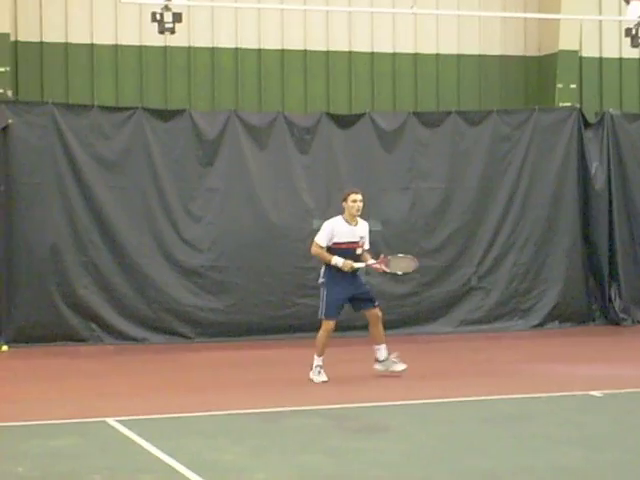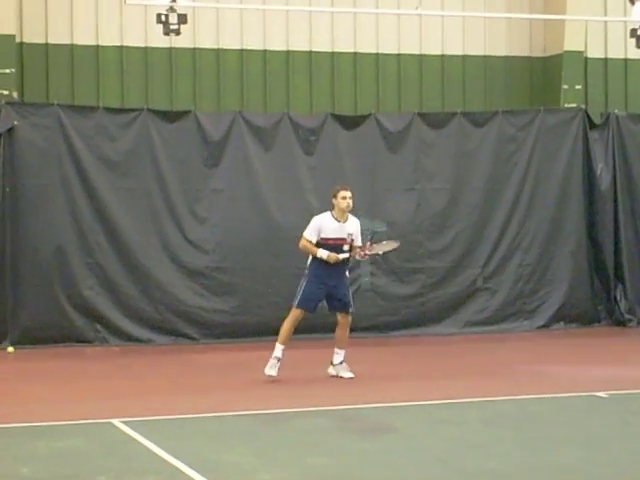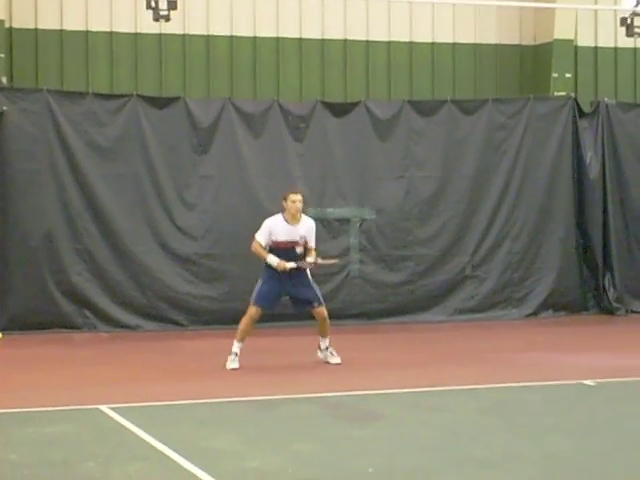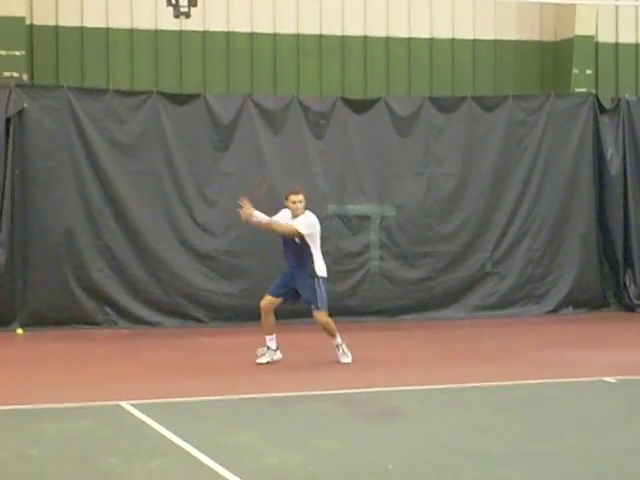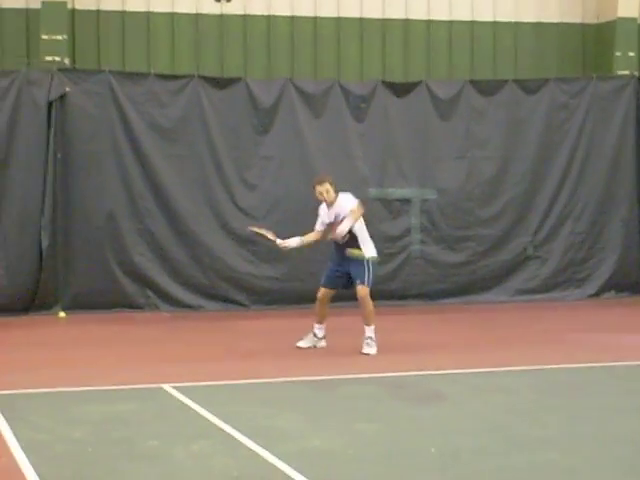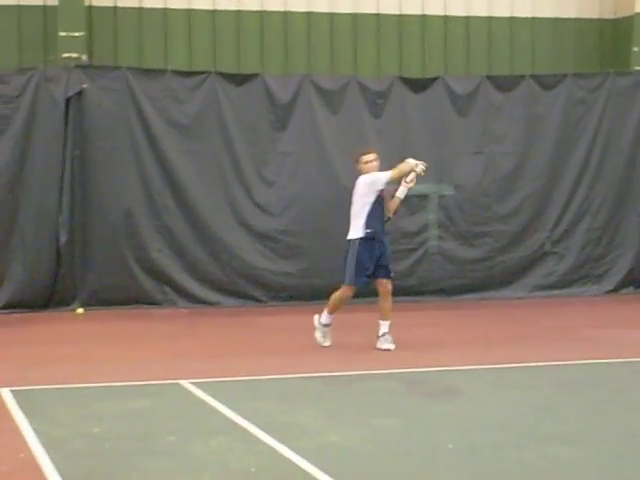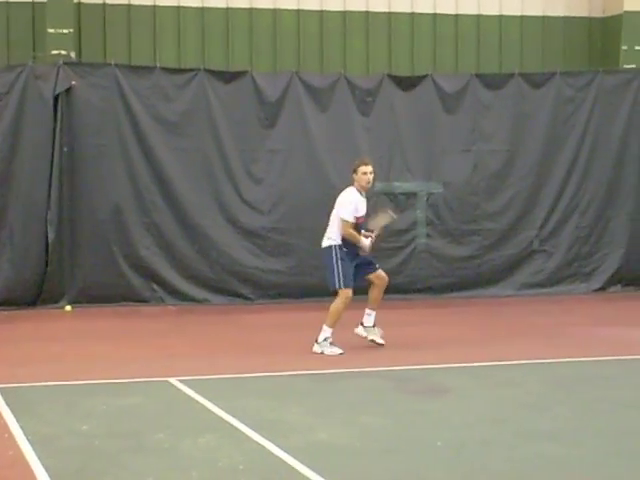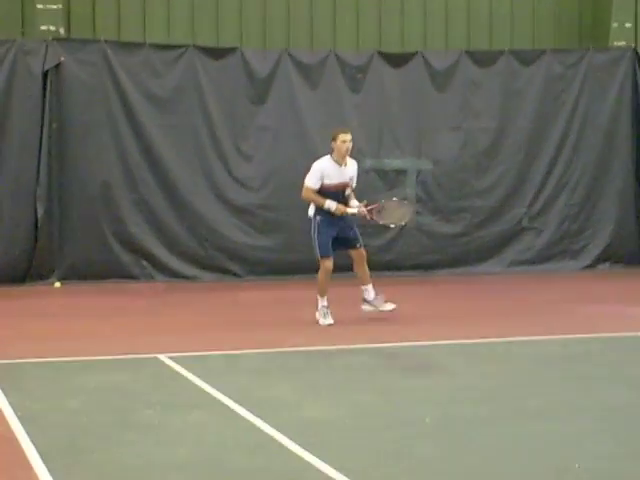
dt=0.4s
person 1, frame 1
left shoulder: (364, 226)
right shoulder: (331, 225)
right elbow: (315, 250)
left wrist: (373, 263)
right wrist: (338, 262)
left hip: (354, 280)
right hip: (333, 281)
left knee: (376, 316)
right knee: (328, 326)
left ankle: (383, 360)
right ankle: (317, 367)
person 1, frame 2
left shoulder: (355, 223)
right shoulder: (320, 220)
left elbow: (355, 250)
right elbow: (303, 244)
left wrist: (361, 253)
right wrist: (325, 254)
left hip: (339, 277)
right hip: (316, 275)
left knee: (345, 320)
right knee: (295, 315)
left ankle: (338, 364)
right ankle: (276, 358)
person 1, frame 3
left shoulder: (310, 224)
right shoulder: (272, 223)
left elbow: (311, 250)
right elbow: (255, 246)
left wrist: (310, 260)
right wrist: (273, 260)
left hip: (299, 275)
right hip: (273, 275)
left knee: (322, 314)
right knee: (252, 313)
left ankle: (325, 349)
right ankle: (235, 353)
person 1, frame 4
left shoulder: (310, 219)
right shoulder: (284, 214)
left elbow: (285, 229)
right elbow: (267, 221)
left wrist: (258, 216)
right wrist: (251, 214)
left hip: (312, 274)
right hip: (291, 272)
left knee: (321, 318)
right knee: (266, 305)
left ankle: (339, 345)
right ankle: (272, 349)
person 1, frame 5
left shoulder: (346, 198)
right shoulder: (323, 209)
left elbow: (358, 211)
right elbow: (317, 235)
left wrist: (346, 226)
right wrist: (292, 242)
left hip: (362, 255)
right hip: (341, 258)
left knee: (362, 293)
right knee: (322, 296)
left ankle: (370, 338)
right ankle: (317, 336)
person 1, frame 6
left shoulder: (376, 185)
right shoulder: (367, 180)
left elbow: (388, 211)
right elbow: (397, 171)
left wrist: (404, 187)
right wrist: (412, 163)
left hip: (377, 242)
right hip: (360, 242)
left knee: (386, 289)
right knee: (348, 291)
left ankle: (384, 335)
right ankle: (324, 320)
person 1, frame 7
left shoulder: (359, 197)
right shoulder: (351, 198)
right elbow: (345, 230)
left wrist: (364, 235)
right wrist: (365, 243)
left hip: (351, 250)
right hip: (337, 249)
left knee: (381, 279)
right knee: (345, 295)
left ankle: (367, 325)
right ankle: (323, 340)
person 1, frame 8
left shoulder: (352, 165)
right shoulder: (320, 166)
right elbow: (306, 194)
left wrist: (355, 204)
right wrist: (331, 205)
left hip: (342, 217)
right hip: (322, 219)
left knee: (360, 255)
right knee: (327, 266)
left ankle: (370, 298)
right ankle: (322, 307)
